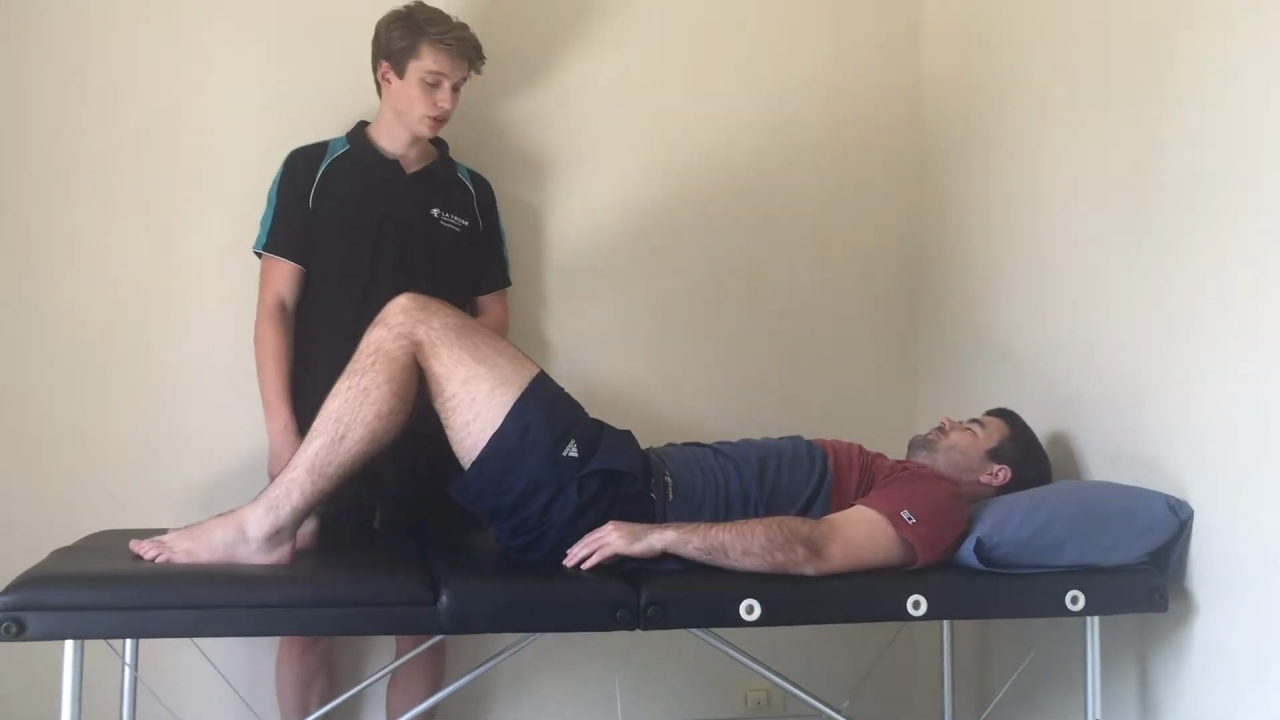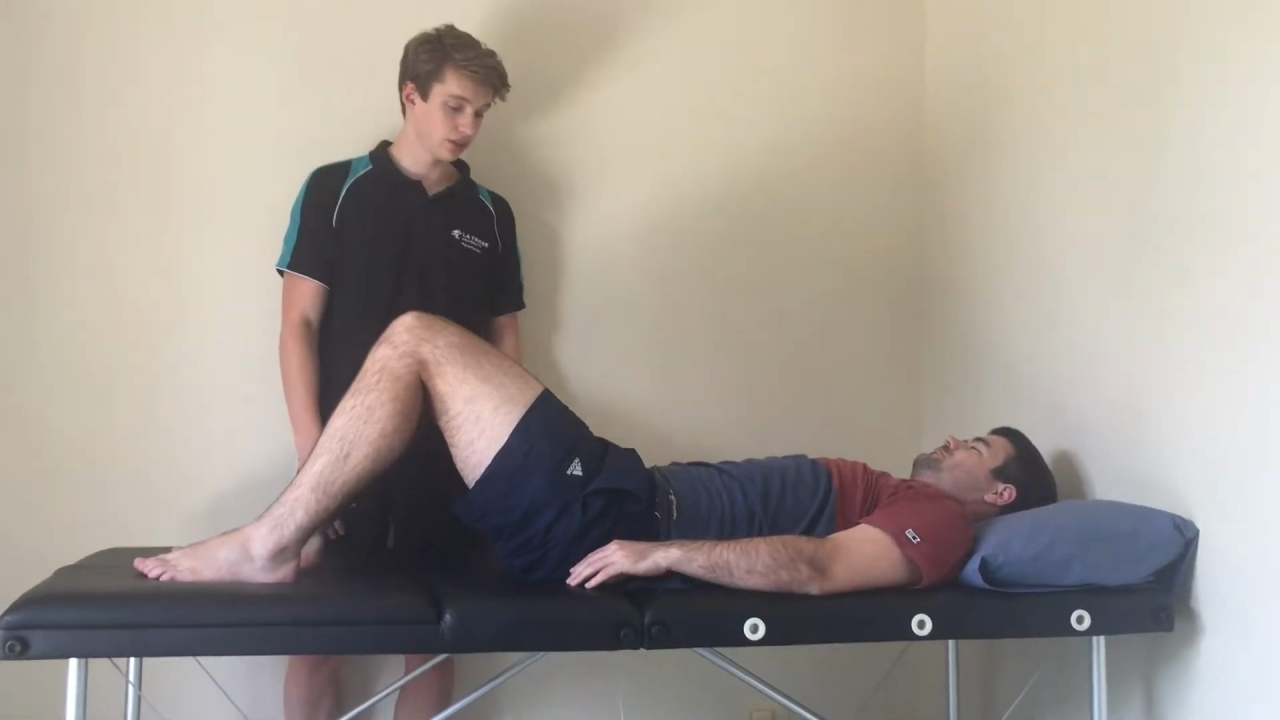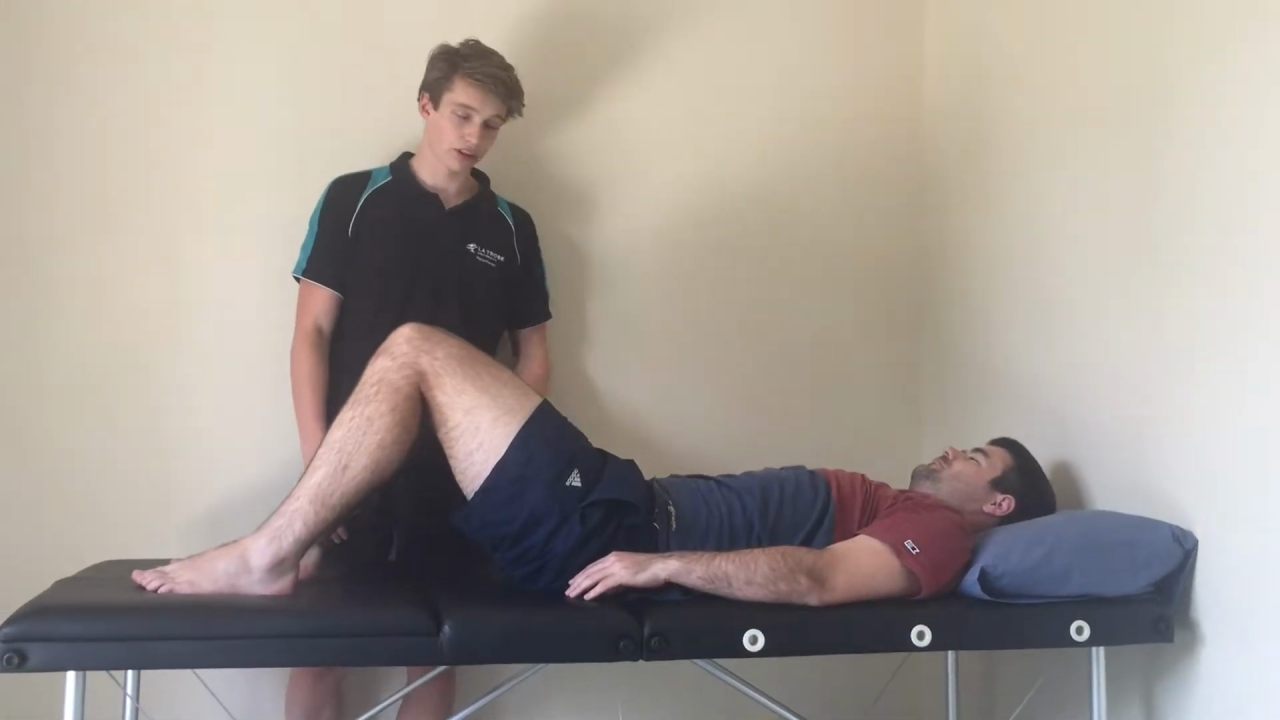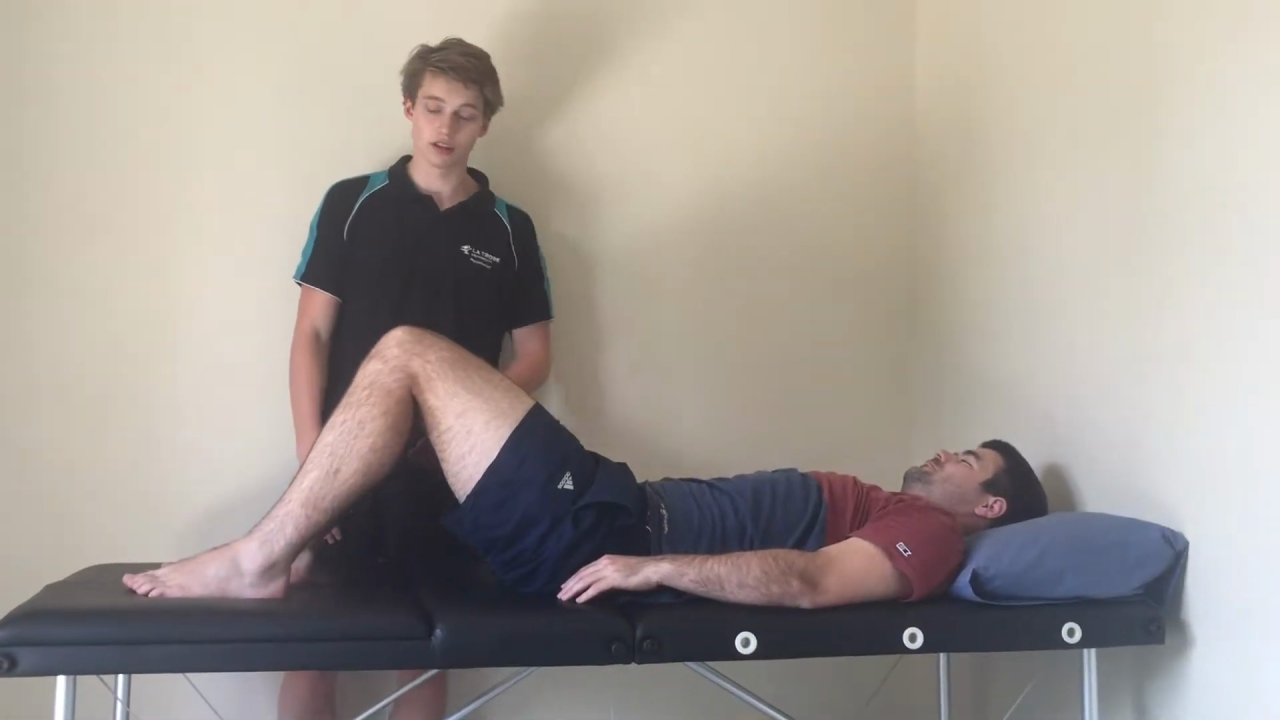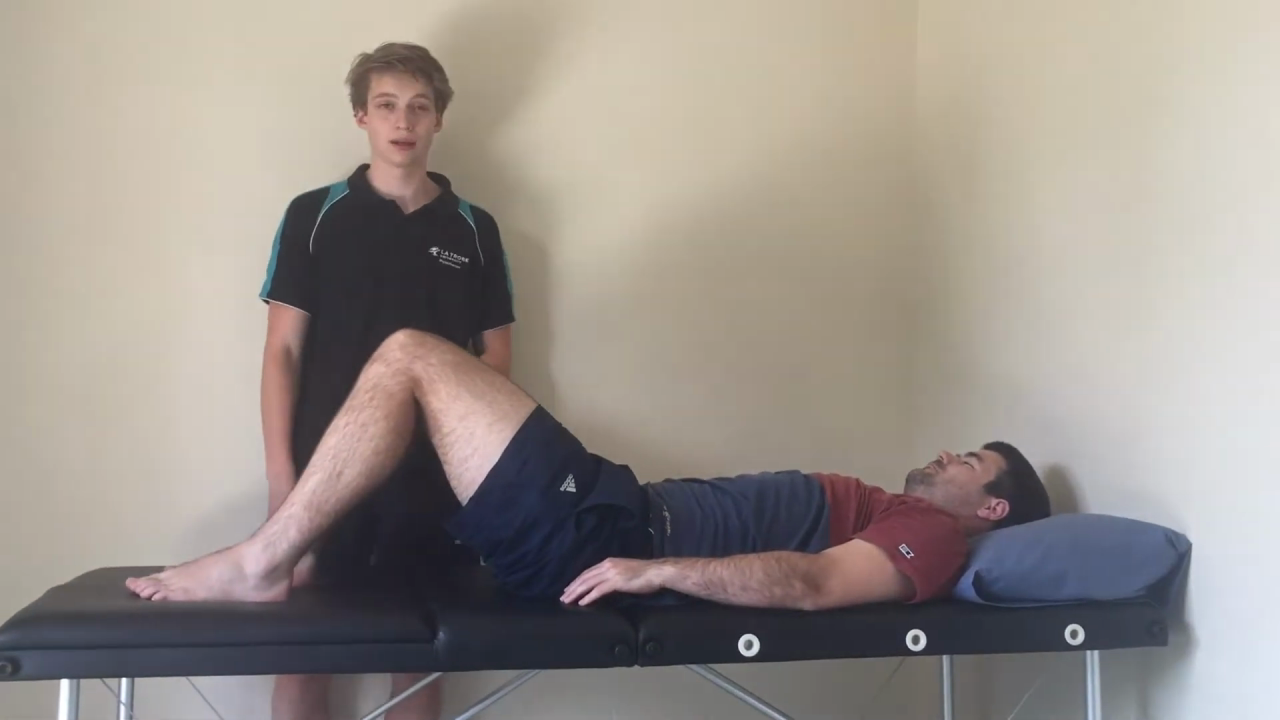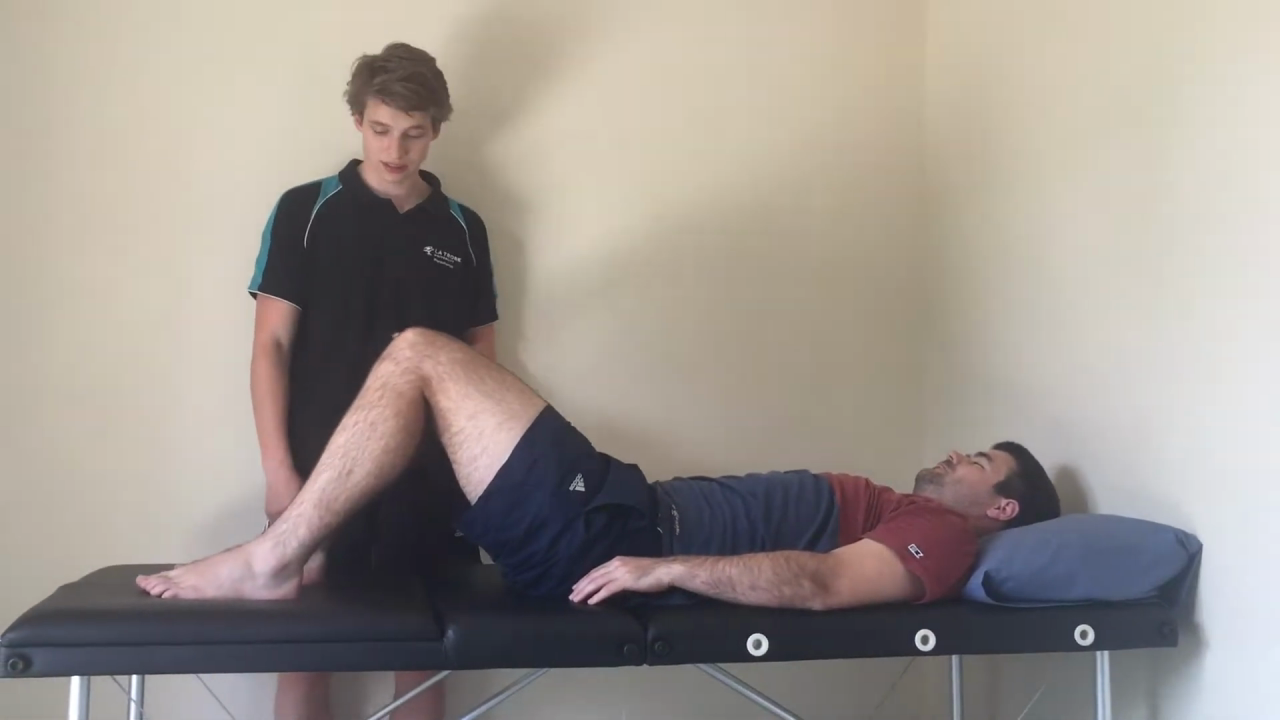
dt=0.5s
person 1, frame 1
left shoulder: (931, 503)
right shoulder: (887, 481)
left elbow: (812, 550)
left wrist: (655, 534)
left hip: (606, 502)
right hip: (627, 481)
left knee: (412, 320)
right knee: (420, 328)
left ankle: (265, 525)
right ankle: (282, 519)
person 1, frame 2
left shoulder: (937, 523)
right shoulder: (894, 500)
left elbow: (814, 569)
left wrist: (662, 551)
left hip: (612, 520)
right hip: (634, 501)
left knee: (418, 338)
right knee: (424, 352)
left ankle: (269, 543)
right ankle: (287, 537)
person 1, frame 3
left shoulder: (936, 535)
right shoulder: (889, 509)
left elbow: (815, 580)
left wrist: (662, 563)
left hip: (611, 532)
right hip: (634, 514)
left knee: (416, 350)
right knee: (425, 359)
left ankle: (267, 556)
right ankle: (282, 548)
person 1, frame 4
left shoulder: (927, 536)
right shoulder: (884, 514)
left elbow: (807, 582)
left wrist: (652, 566)
left hip: (603, 535)
right hip: (625, 513)
left knee: (408, 352)
right knee: (411, 363)
left ankle: (259, 559)
right ankle: (283, 551)
person 1, frame 5
left shoulder: (931, 538)
right shoulder: (885, 513)
left elbow: (810, 585)
left wrist: (658, 568)
left hip: (605, 537)
right hip: (628, 518)
left knee: (411, 356)
right knee: (420, 365)
left ankle: (262, 563)
right ankle: (283, 556)
person 1, frame 6
left shoulder: (939, 537)
right shoulder: (896, 517)
left elbow: (817, 584)
left wrist: (661, 568)
left hip: (612, 537)
right hip: (632, 516)
left knee: (420, 354)
right knee: (426, 363)
left ankle: (273, 560)
right ankle: (296, 551)
person 2, frame 1
left shoulder: (470, 190)
right shoulder: (312, 171)
left elbow: (493, 314)
right elbow: (276, 307)
right wrist: (283, 432)
left hip: (434, 437)
person 2, frame 2
left shoulder: (490, 213)
right shoulder: (335, 189)
left elbow: (504, 337)
right elbow: (299, 326)
right wrist: (311, 451)
left hip: (450, 456)
person 2, frame 3
left shoulder: (510, 227)
right shoulder: (353, 199)
left elbow: (533, 351)
right elbow: (312, 333)
right wrist: (317, 456)
left hip: (454, 467)
person 2, frame 4
left shoulder: (509, 229)
right shoulder: (350, 204)
left elbow: (534, 354)
right elbow: (312, 335)
right wrist: (311, 457)
left hip: (450, 467)
person 2, frame 5
left shoulder: (473, 229)
right shoulder: (313, 216)
left elbow: (496, 355)
right elbow: (283, 353)
right wrist: (281, 473)
left hip: (433, 470)
person 2, frame 6
left shoulder: (463, 228)
right shoulder: (304, 211)
left elbow: (481, 350)
right elbow: (271, 346)
right wrist: (279, 469)
left hip: (429, 469)
right hip: (324, 465)
